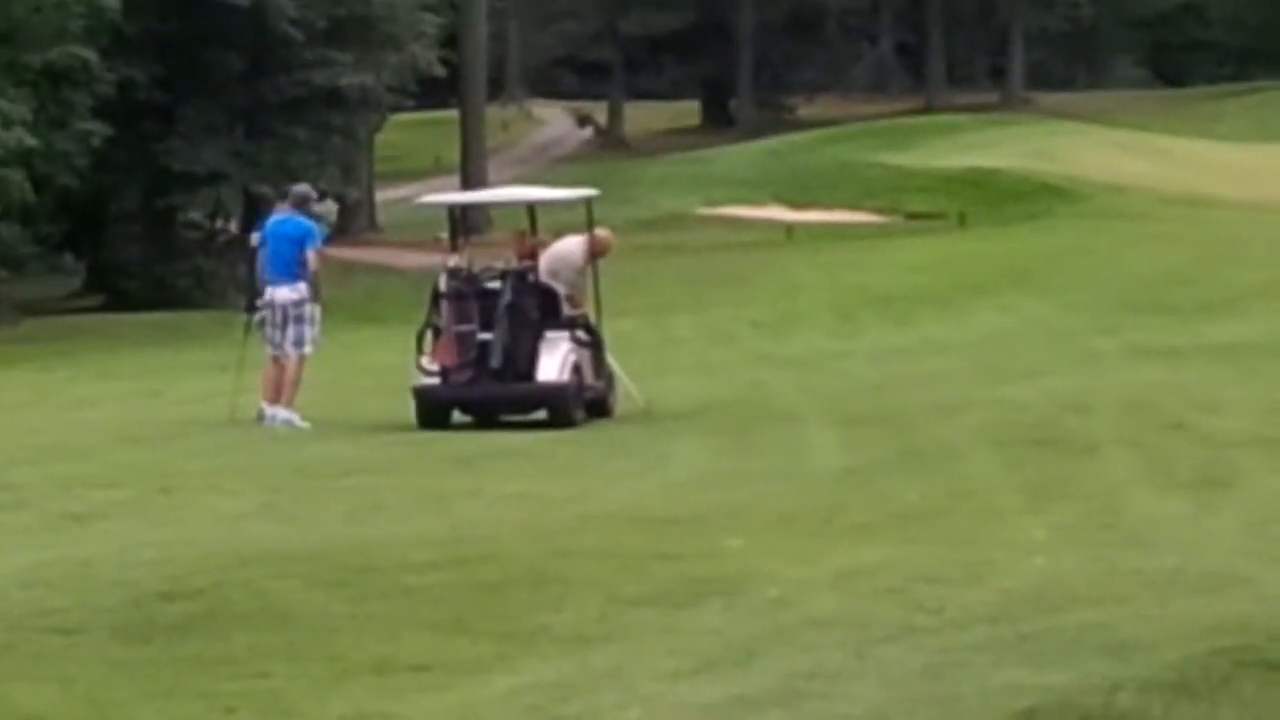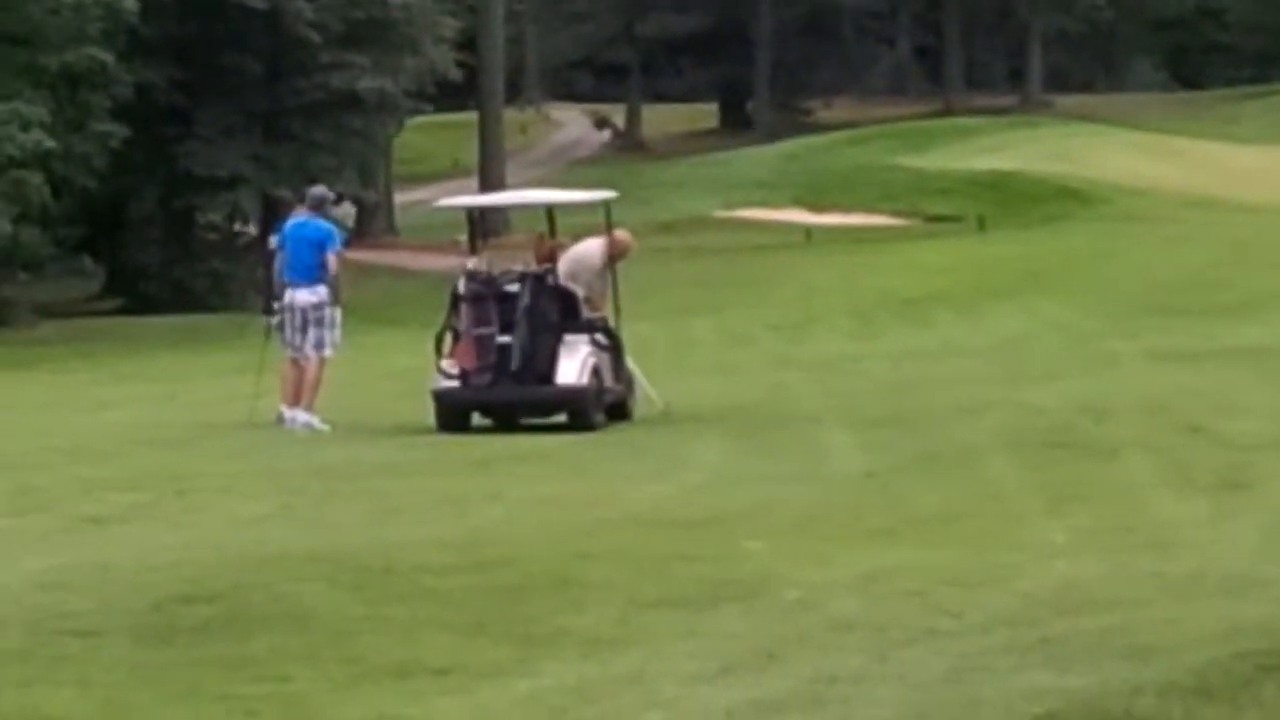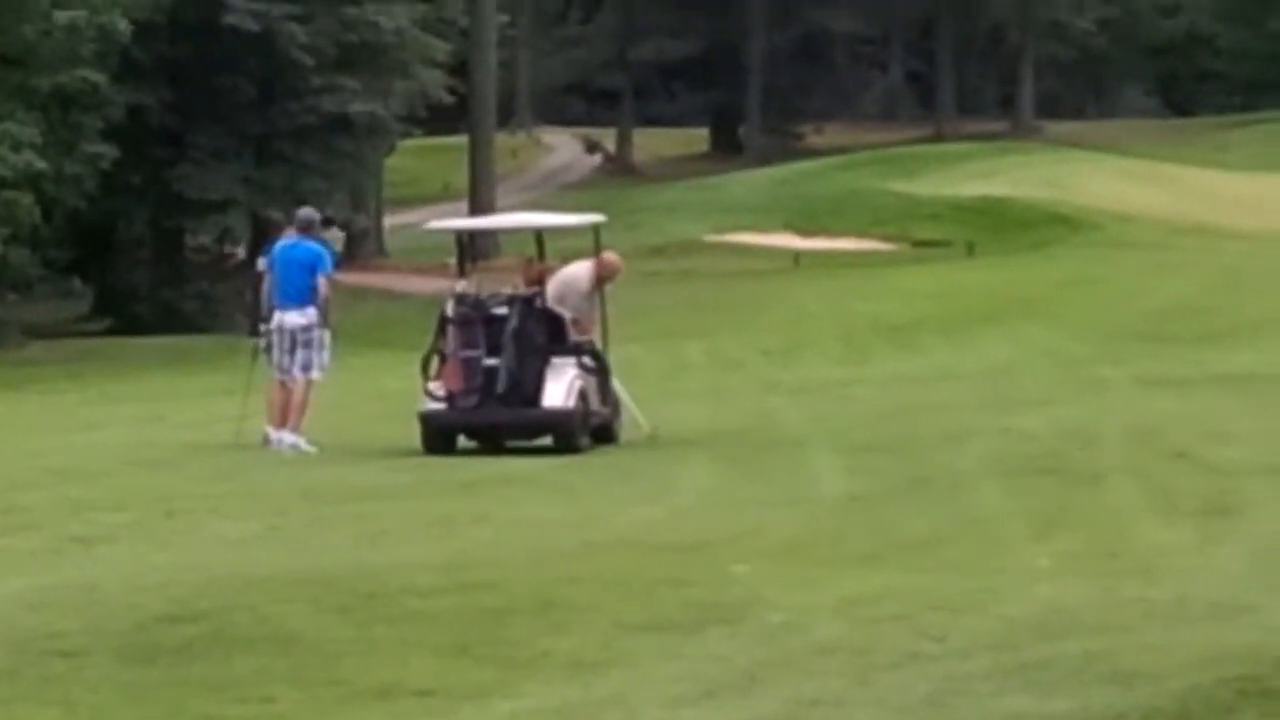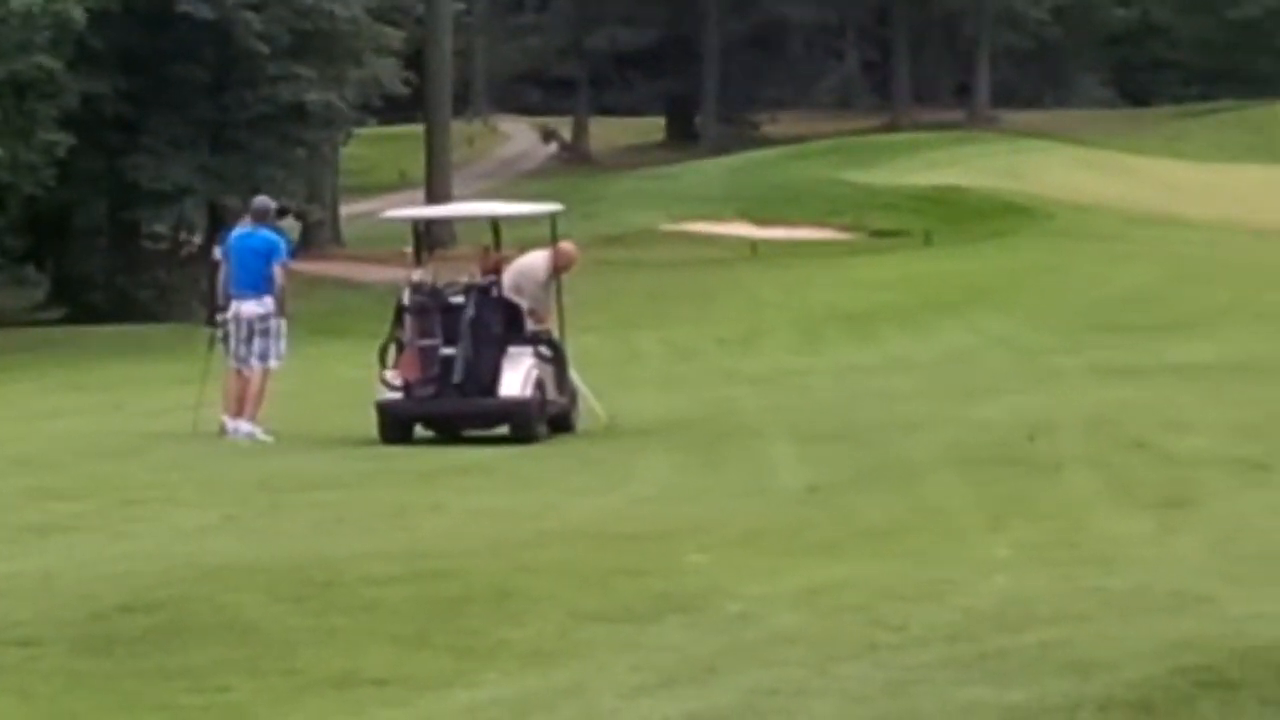
dt=0.2s
person 1, frame 1
left shoulder: (271, 223)
right shoulder: (309, 227)
left elbow: (261, 259)
right elbow: (312, 266)
left wrist: (264, 289)
right wrist: (316, 295)
left hip: (273, 291)
right hip: (298, 291)
left knee: (275, 352)
right knee: (297, 353)
left ankle: (269, 408)
right ankle: (285, 411)
person 1, frame 2
left shoulder: (289, 226)
right shoulder: (328, 230)
left elbow: (278, 263)
right elbow: (332, 268)
left wrist: (281, 294)
right wrist: (335, 297)
left hip: (292, 294)
right hip: (317, 294)
left knee: (293, 355)
right knee: (317, 355)
left ankle: (289, 410)
right ankle: (305, 413)
person 1, frame 3
left shoulder: (278, 248)
right shoulder: (318, 252)
left elbow: (267, 285)
right elbow: (323, 291)
left wrist: (268, 316)
right wrist: (325, 320)
left hip: (281, 316)
right hip: (307, 316)
left knee: (280, 376)
right knee: (304, 377)
left ankle: (275, 432)
right ankle: (291, 435)
person 1, frame 4
left shoulder: (233, 237)
right shoulder: (274, 241)
left elbow: (223, 274)
right elbow: (279, 280)
left wrist: (225, 305)
right wrist: (281, 310)
left hip: (238, 305)
right hip: (263, 305)
left knee: (236, 365)
right knee: (260, 366)
left ankle: (231, 421)
right ankle: (248, 424)
